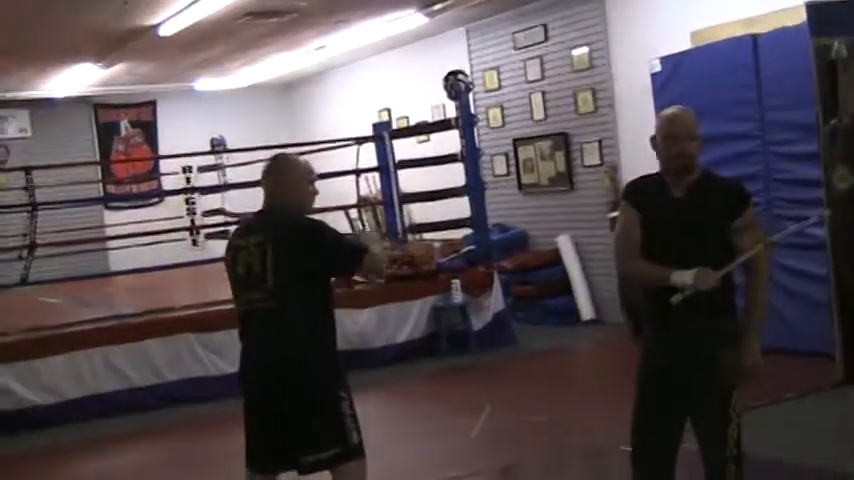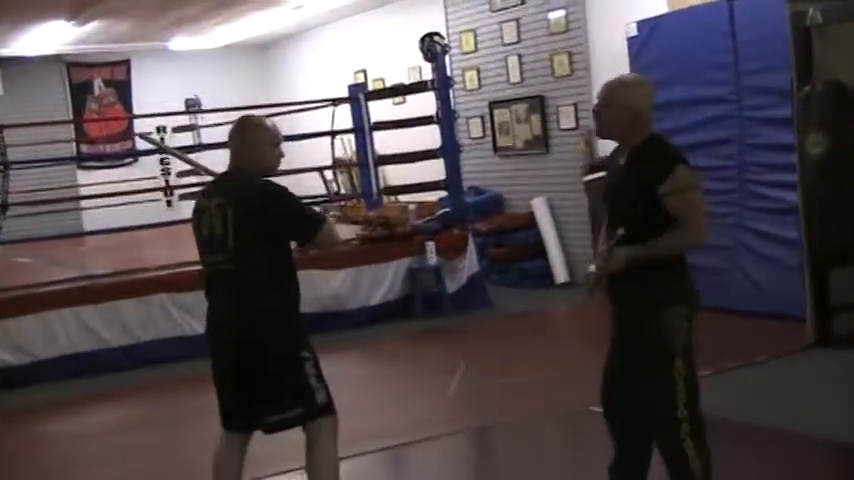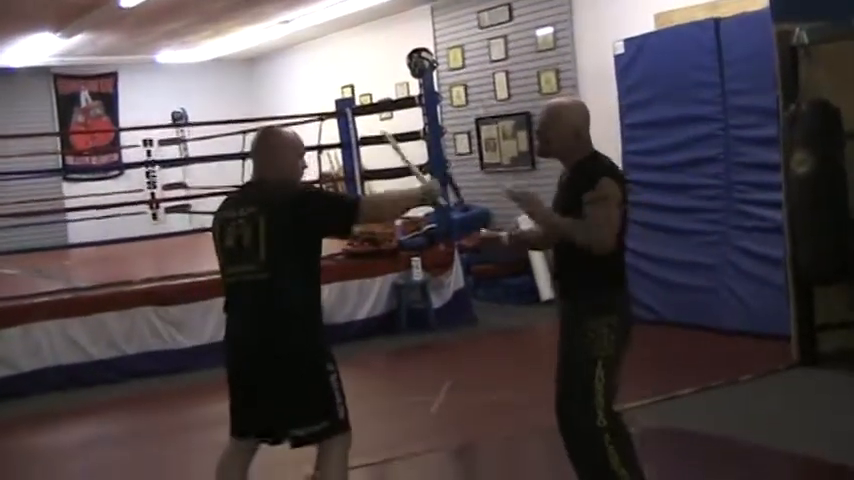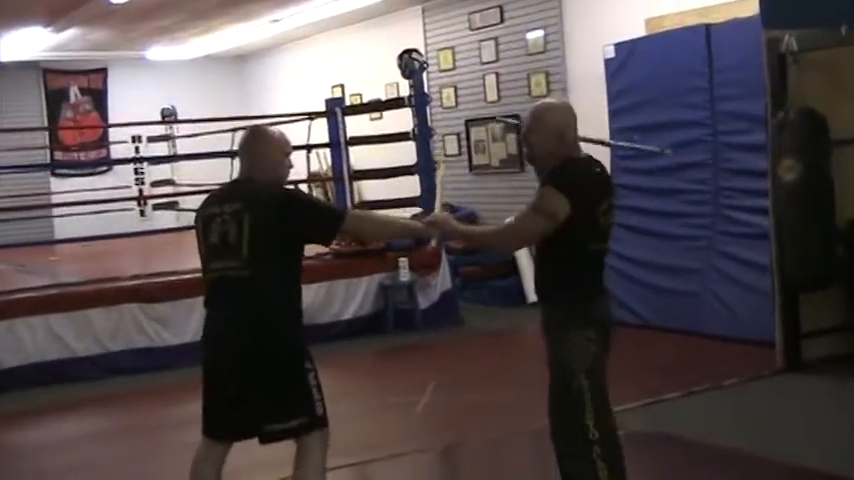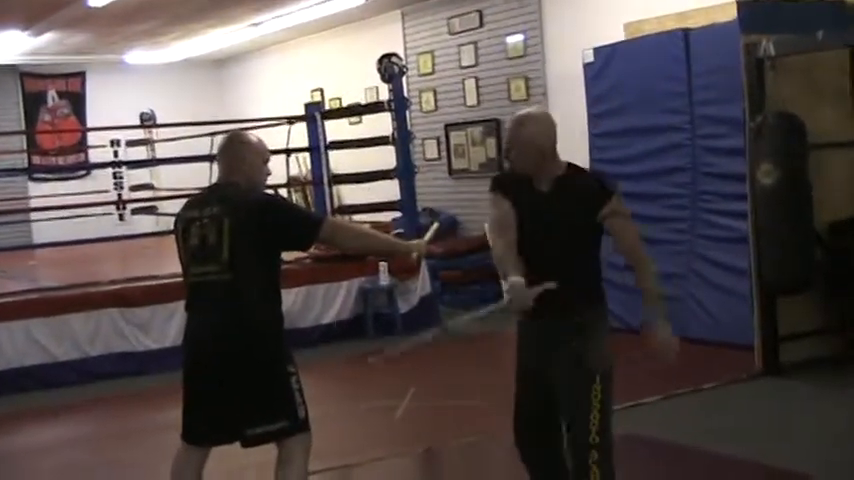
dt=0.7s
person 1, frame 1
left shoulder: (729, 197)
right shoulder: (638, 193)
left elbow: (757, 269)
right elbow: (628, 259)
left wrist: (750, 339)
right wrist: (679, 277)
left hip: (715, 336)
right hip: (660, 333)
left knee: (719, 443)
right knee: (649, 438)
person 1, frame 2
left shoulder: (665, 162)
right shoulder: (619, 158)
left elbow: (694, 232)
left wrist: (629, 257)
right wrist: (603, 259)
left hip: (664, 300)
right hip: (627, 297)
left knee: (672, 406)
right knee: (620, 396)
person 1, frame 3
left shoulder: (599, 176)
right shoulder: (574, 175)
left elbow: (602, 239)
left wrist: (541, 212)
right wrist: (507, 238)
left hip: (601, 309)
right hip: (580, 306)
left knee: (593, 411)
right knee: (572, 407)
person 1, frame 4
left shoulder: (562, 183)
right shoulder: (591, 171)
left elbow: (512, 238)
left wrist: (453, 228)
right wrist: (541, 162)
left hip: (575, 316)
right hip: (582, 308)
left knee: (588, 422)
right knee: (568, 415)
person 1, frame 5
left shoulder: (592, 190)
right shoulder: (505, 187)
left elbow: (637, 256)
right elbow: (503, 241)
left wrist: (657, 319)
right wrist: (515, 282)
left hip: (583, 322)
right hip: (533, 320)
left knee: (587, 433)
right knee: (531, 427)
person 2, frame 1
left shoulder: (239, 239)
right shoulder: (306, 232)
right elbow: (376, 264)
right wrist: (370, 247)
left hip: (260, 366)
right hip: (309, 366)
person 2, frame 2
left shoulder: (206, 200)
right shoulder: (266, 194)
right elbow: (329, 237)
right wrist: (298, 224)
left hip: (225, 328)
right hip: (269, 328)
left knee: (235, 430)
right knee: (321, 422)
person 2, frame 3
left shoulder: (226, 210)
right shoulder: (297, 201)
right elbow: (375, 209)
right wrist: (423, 193)
left hip: (244, 339)
right hip: (293, 340)
left knee: (244, 438)
right knee: (333, 438)
person 2, frame 4
left shoulder: (209, 207)
right shoulder: (281, 202)
right elbow: (359, 225)
right wrist: (423, 228)
left hip: (222, 335)
right hip: (272, 336)
left knee: (215, 439)
right knee: (312, 436)
person 2, frame 5
left shoulder: (188, 212)
right shoulder: (261, 207)
right elbow: (337, 232)
right wrist: (404, 247)
left hip: (203, 339)
right hip: (253, 340)
left knee: (194, 443)
right knee: (295, 439)
